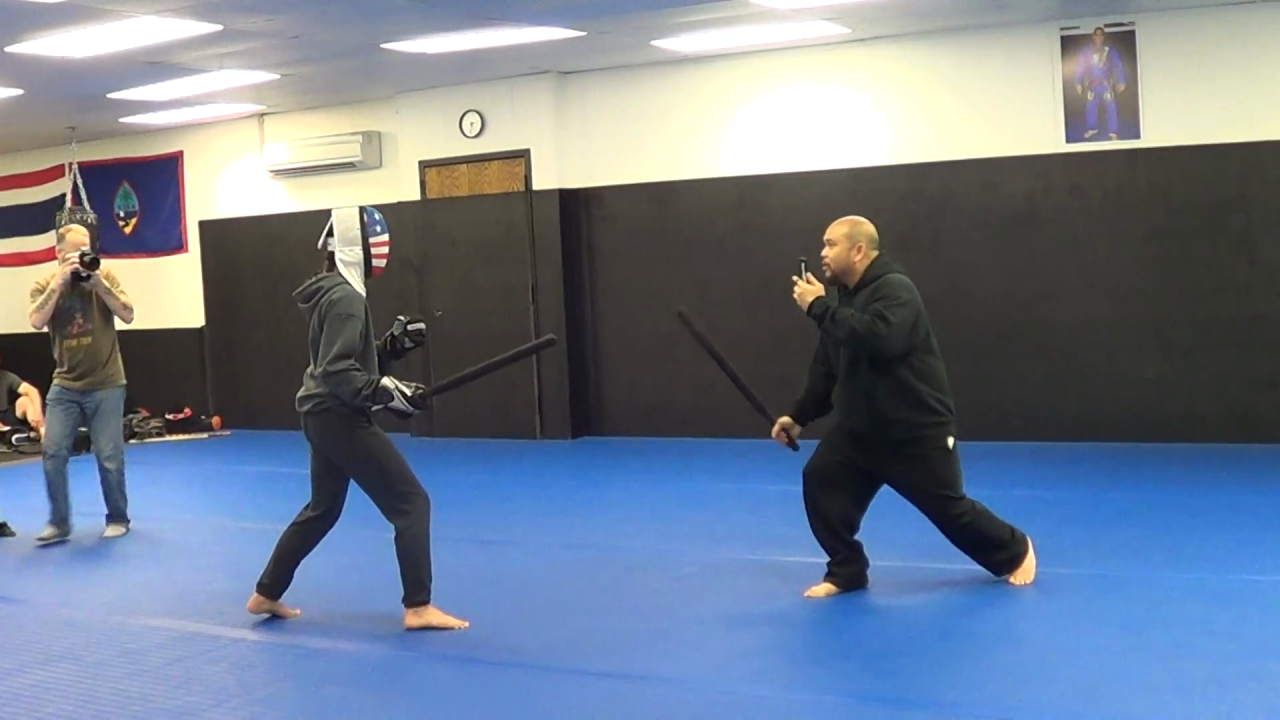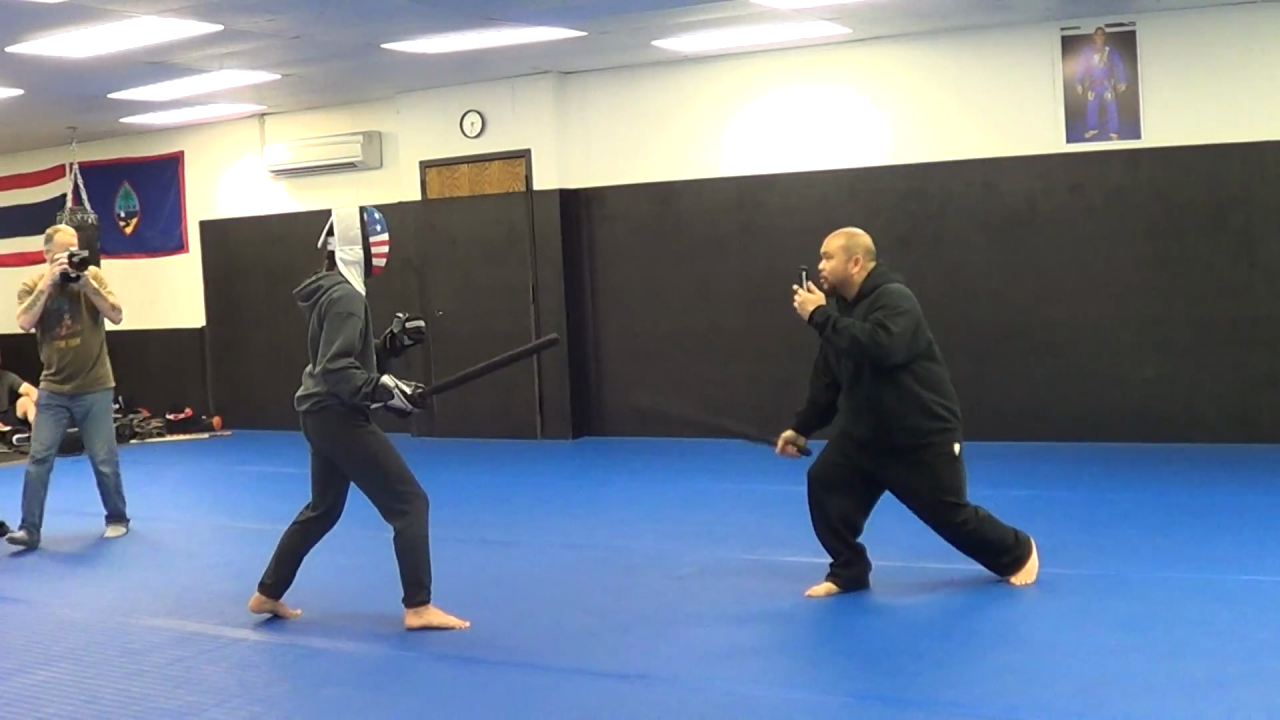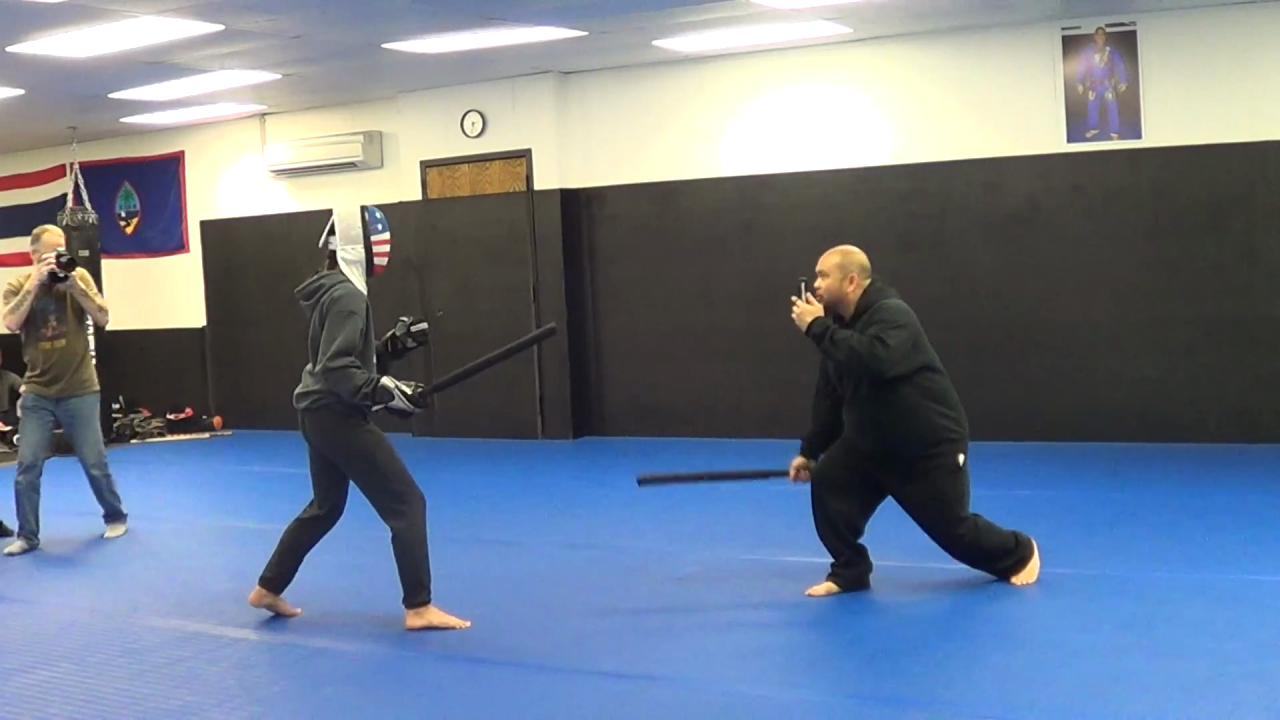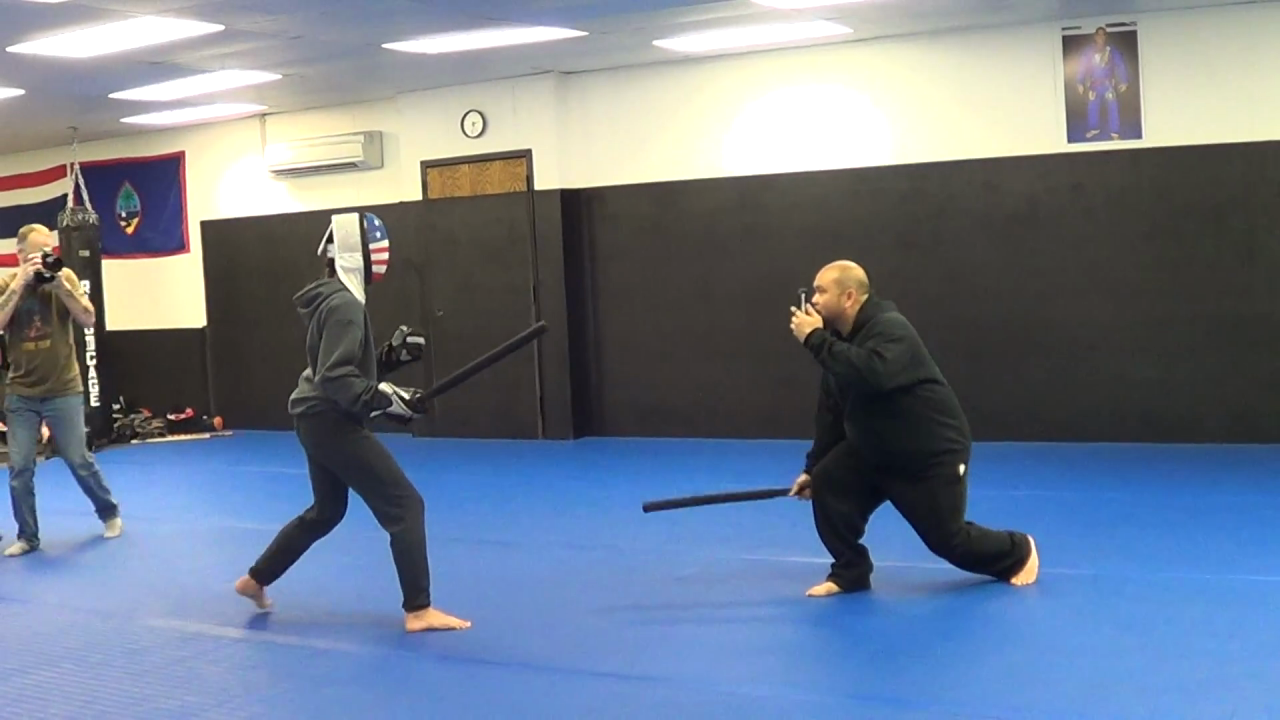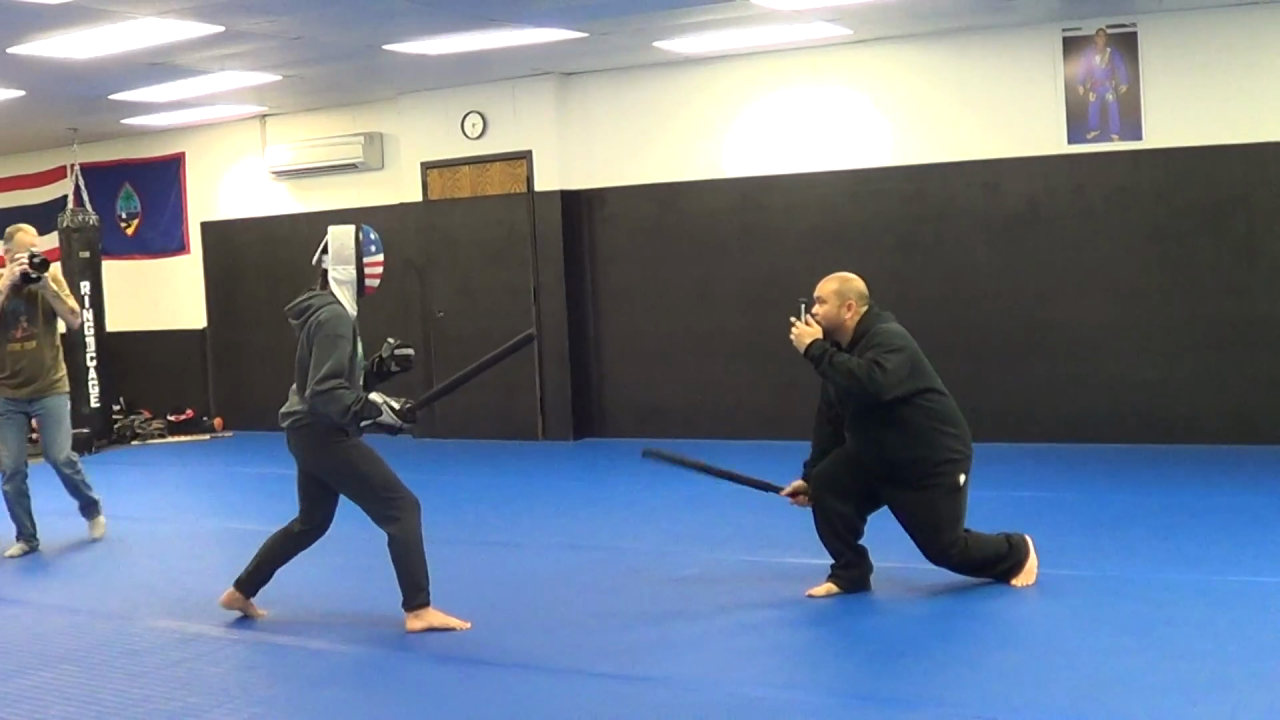
dt=0.1s
person 1, frame 1
left shoulder: (332, 294)
right shoulder: (345, 298)
right elbow: (335, 372)
left wrist: (394, 344)
right wrist: (386, 392)
left hip: (323, 418)
right hip: (341, 420)
left knee: (322, 510)
right knee: (411, 502)
left ankle: (266, 594)
right ankle: (419, 607)
person 1, frame 2
left shoulder: (331, 293)
right shoulder: (344, 296)
right elbow: (335, 370)
left wrist: (392, 342)
right wrist: (386, 391)
left hip: (323, 417)
right hip: (340, 419)
left knee: (323, 509)
right knee: (409, 502)
left ankle: (267, 593)
right ankle: (419, 607)
person 1, frame 3
left shoulder: (333, 292)
right shoulder: (345, 296)
right elbow: (336, 370)
left wrist: (394, 343)
right wrist: (386, 392)
left hip: (322, 416)
right hip: (338, 417)
left knee: (324, 508)
right knee: (406, 502)
left ankle: (269, 588)
right ankle: (420, 608)
person 1, frame 4
left shoulder: (331, 299)
right shoulder: (344, 304)
right elbow: (335, 378)
left wrist: (392, 354)
right wrist: (385, 398)
left hip: (318, 422)
right hip: (334, 423)
left knee: (326, 511)
right knee: (404, 505)
left ankle: (255, 579)
right ankle: (419, 610)
person 1, frame 5
left shoulder: (324, 312)
right shoulder: (333, 318)
right elbow: (325, 393)
left wrist: (381, 367)
right wrist: (375, 410)
left hip: (311, 434)
right hip: (323, 434)
left knee: (310, 523)
right knee: (401, 507)
left ankle: (240, 591)
right ankle: (419, 609)
person 2, frame 1
left shoulder: (894, 289)
right shoulder: (846, 296)
left elbow: (879, 340)
right elbow: (827, 369)
left wrist: (820, 307)
right wrist: (799, 416)
left hip: (918, 427)
right hip: (860, 426)
left knee: (948, 508)
right knee: (820, 479)
left ankle: (1016, 552)
right ankle: (846, 571)
person 2, frame 2
left shoulder: (894, 299)
right shoulder: (843, 308)
left elbow: (880, 348)
right elbow: (828, 379)
left wrist: (820, 316)
right wrist: (803, 427)
left hip: (924, 434)
right hip: (867, 433)
left knee: (951, 514)
right knee: (824, 482)
left ankle: (1019, 553)
right ankle: (848, 572)
person 2, frame 3
left shoulder: (891, 315)
right shoulder: (841, 324)
left elbow: (875, 362)
right elbow: (829, 396)
left wrist: (818, 329)
right wrist: (810, 451)
left hip: (931, 443)
right hip: (873, 442)
left knee: (951, 527)
right knee: (828, 483)
left ankle: (1021, 552)
right ankle: (850, 571)
person 2, frame 4
left shoulder: (890, 328)
right shoulder: (841, 338)
left elbow: (872, 374)
right elbow: (832, 410)
left wrist: (816, 340)
right wrist: (814, 466)
left hip: (933, 453)
right hip: (876, 449)
left knee: (947, 538)
right knee: (828, 483)
left ankle: (1019, 552)
right ankle: (850, 572)
person 2, frame 5
left shoulder: (888, 340)
right shoulder: (841, 349)
left elbow: (871, 385)
right elbow: (832, 418)
left wrist: (816, 350)
right wrist: (811, 476)
left hip: (935, 460)
right hip: (879, 456)
left knee: (944, 548)
right knee: (828, 484)
left ankle: (1017, 552)
right ankle: (850, 573)
person 3, frame 1
left shoulder: (104, 275)
right shoulder: (45, 284)
left elbow: (128, 315)
right elbow: (37, 322)
left wrist: (99, 283)
right wrist: (59, 280)
left hip: (106, 383)
right hip: (65, 384)
left knee: (109, 455)
right knee: (53, 450)
left ankle: (118, 517)
right ankle: (59, 523)
person 3, frame 2
left shoulder: (93, 276)
right shoulder: (33, 284)
left elbow: (116, 316)
right elbow: (25, 323)
left wrist: (88, 284)
right wrist: (48, 281)
left hip: (94, 386)
right hip: (53, 387)
left knee: (103, 458)
right knee: (39, 456)
left ankle: (117, 518)
right ankle: (30, 530)
person 3, frame 3
left shoulder: (79, 277)
left elbow: (102, 318)
left wrist: (72, 284)
right wrist: (34, 282)
left hip: (79, 388)
right hip: (37, 391)
left knee: (92, 458)
right knee: (28, 463)
left ankle: (116, 517)
right ankle: (27, 534)
person 3, frame 4
left shoulder: (65, 277)
left elbow: (89, 319)
left wrist: (59, 285)
left hip: (63, 389)
left knee: (78, 459)
left ankle: (109, 512)
right ankle: (27, 536)
person 3, frame 5
left shoulder: (50, 276)
left elbow: (75, 321)
left wrist: (46, 286)
left hip: (50, 388)
left knee: (61, 458)
left ankle: (92, 509)
